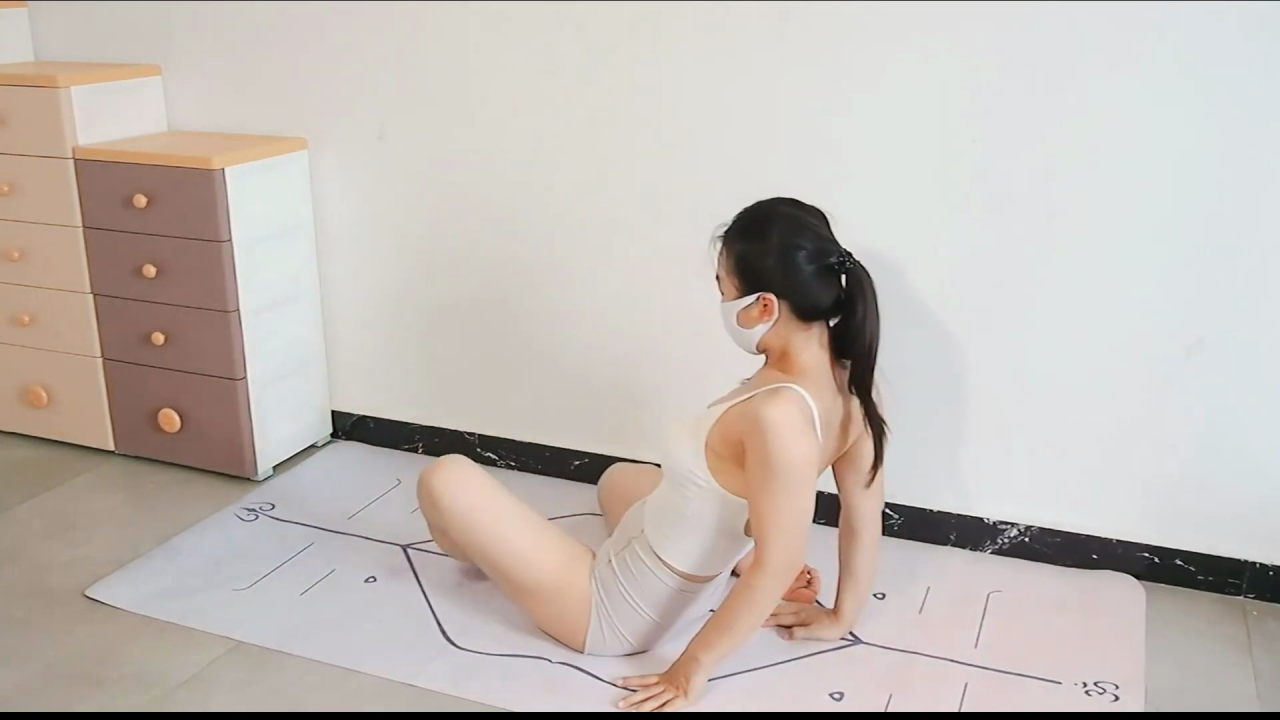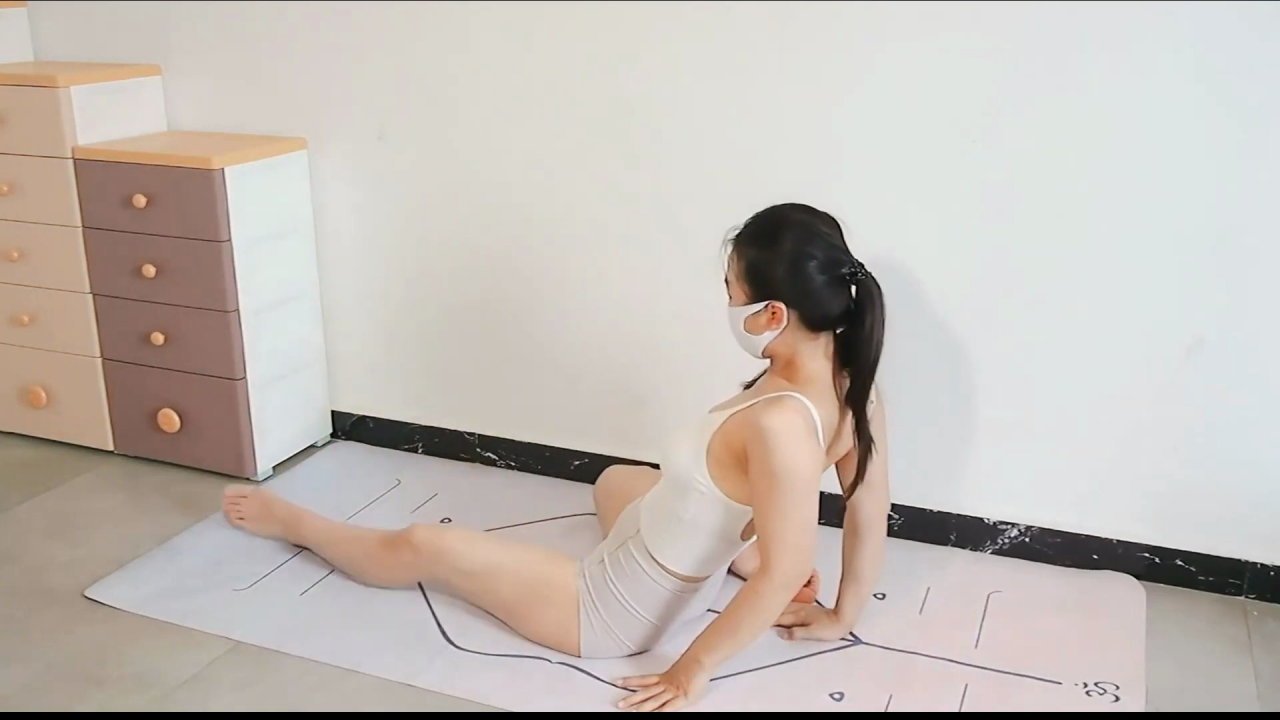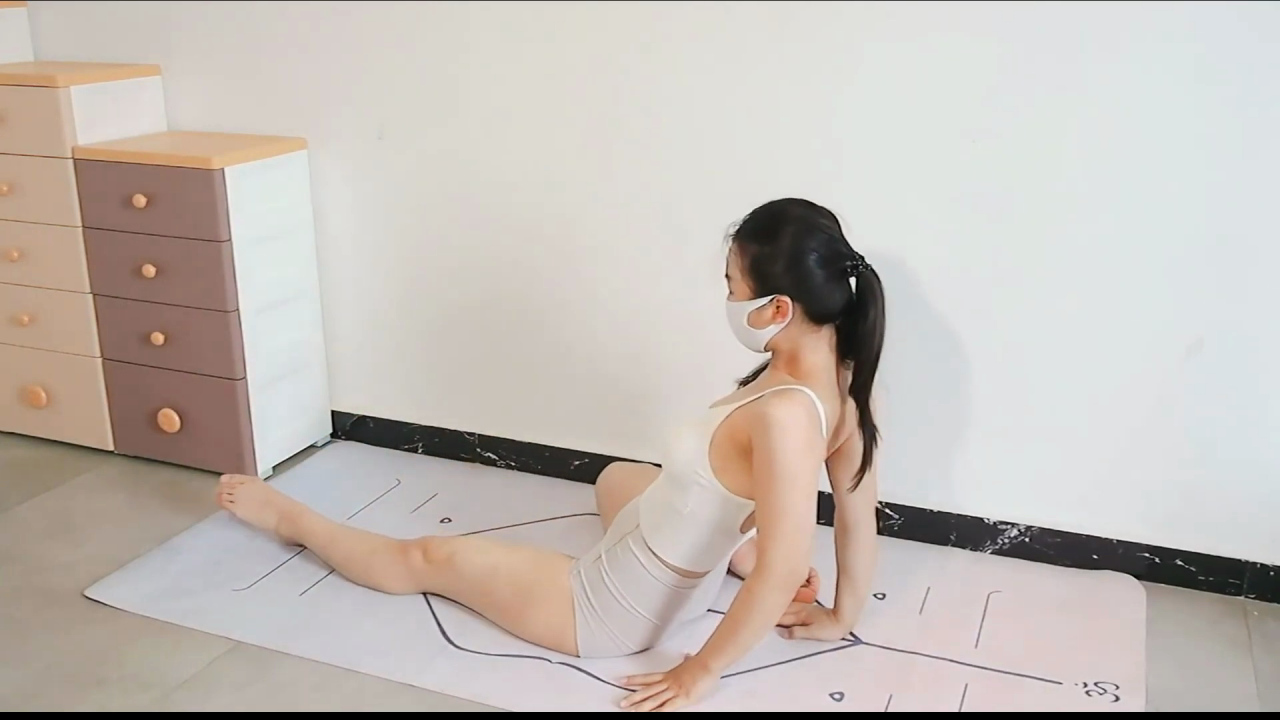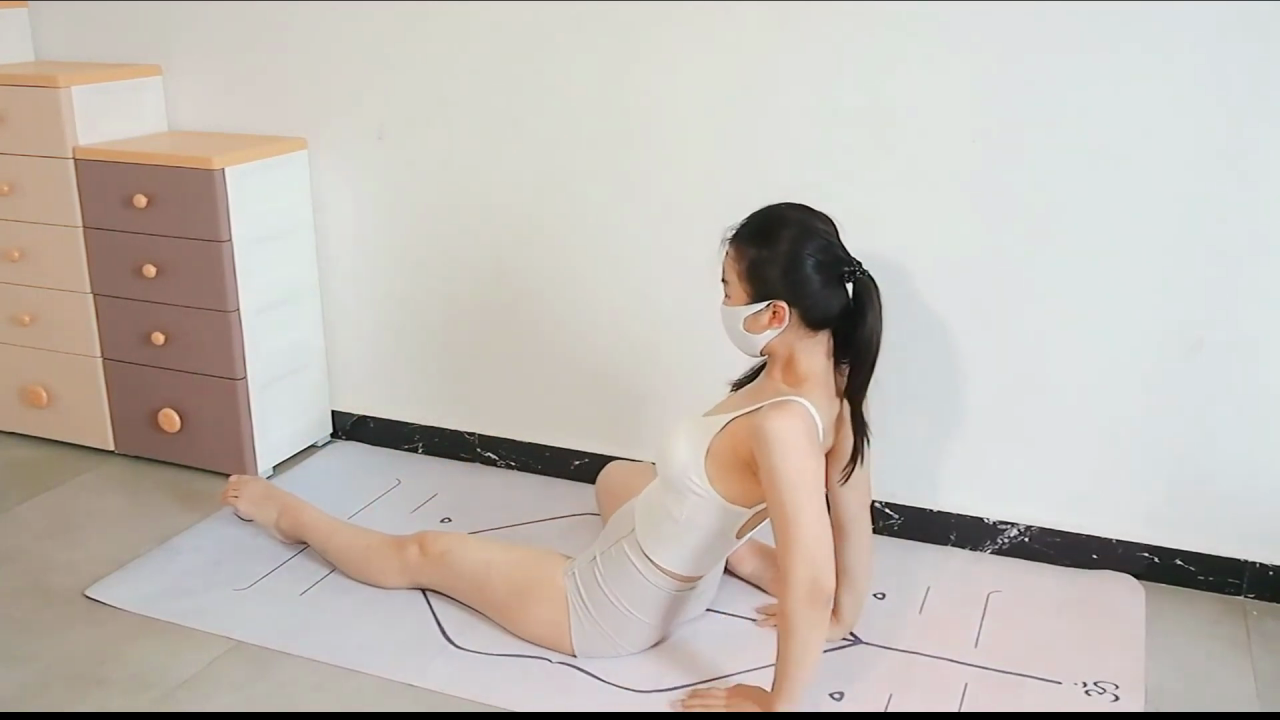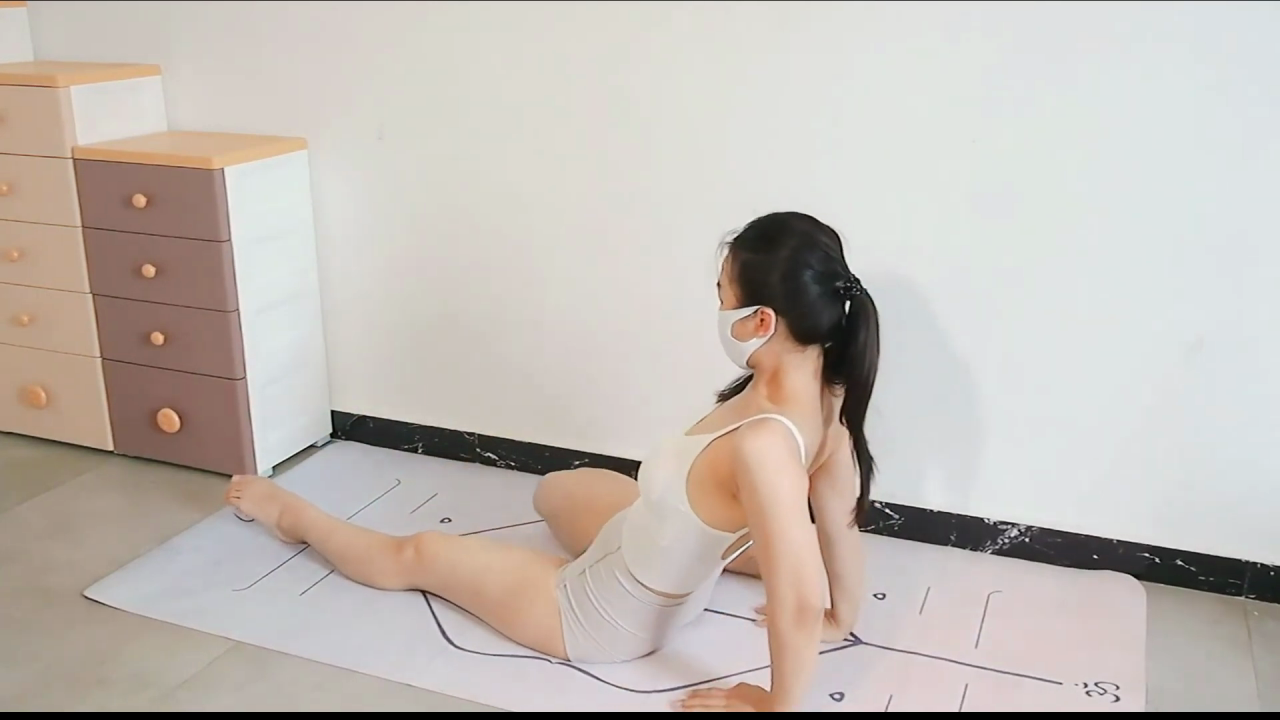
dt=0.5s
person 1, frame 1
left shoulder: (779, 415)
right shoulder: (848, 380)
left elbow: (778, 567)
right elbow: (864, 506)
left wrist: (691, 669)
right wrist: (841, 614)
left hip: (615, 612)
right hip: (688, 585)
left knee: (446, 479)
right knee: (618, 478)
left ankle: (476, 551)
person 1, frame 2
left shoulder: (780, 424)
right shoulder: (849, 383)
left elbow: (785, 576)
right elbow: (870, 507)
left wrist: (693, 669)
right wrist: (841, 615)
left hip: (618, 613)
right hip: (688, 578)
left knee: (425, 547)
right knee: (617, 480)
left ankle: (291, 521)
person 1, frame 3
left shoulder: (784, 416)
right shoulder: (844, 376)
left elbow: (783, 574)
right elbow: (858, 507)
left wrist: (702, 670)
right wrist: (841, 616)
left hip: (619, 611)
right hip: (684, 580)
left knee: (430, 560)
right knee: (617, 478)
left ankle: (290, 518)
right ankle: (748, 554)
person 1, frame 4
left shoulder: (782, 425)
right shoulder: (832, 378)
left elbow: (814, 586)
right elbow: (852, 506)
left wrist: (776, 704)
right wrist: (843, 616)
left hip: (615, 608)
right hip: (681, 580)
left knee: (427, 553)
right knee: (618, 476)
left ankle: (292, 516)
right ankle: (759, 563)
person 1, frame 5
left shoulder: (762, 443)
right shoulder: (825, 390)
left elbow: (800, 605)
right elbow: (838, 512)
left wrist: (777, 706)
right wrist: (843, 618)
left hip: (608, 618)
right hip: (675, 575)
left knee: (422, 555)
right knee: (555, 491)
left ankle: (293, 516)
